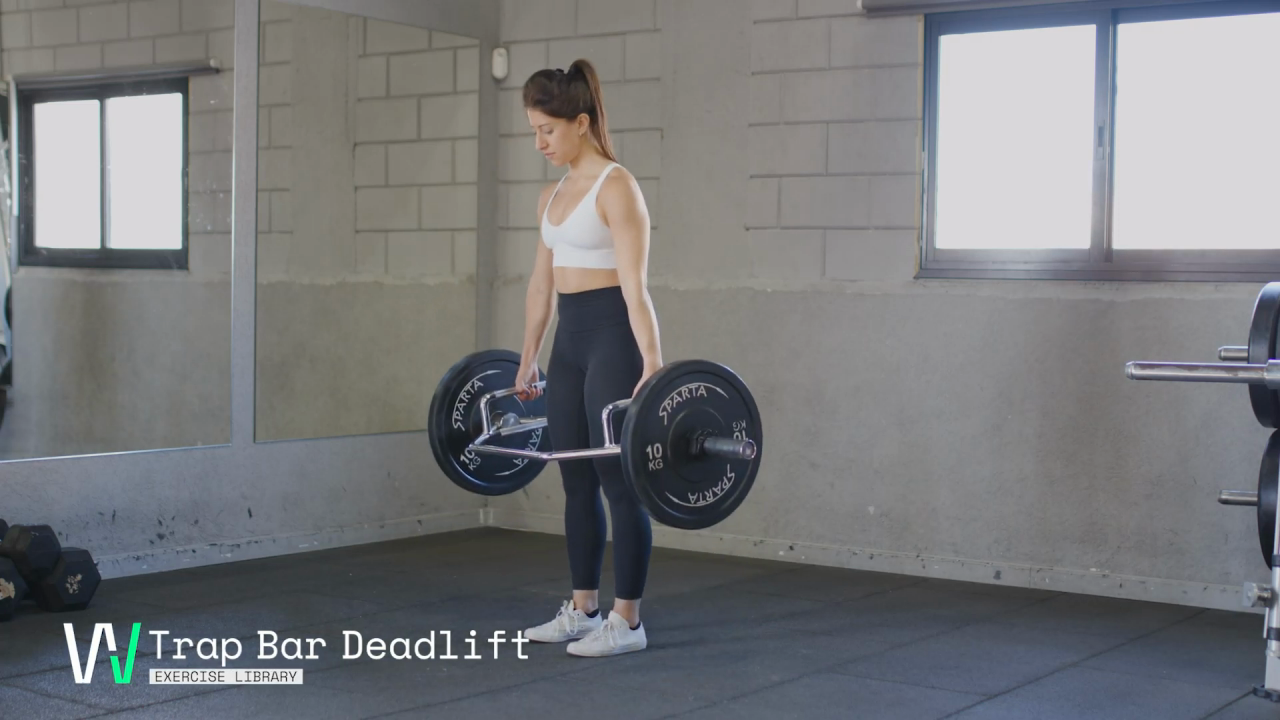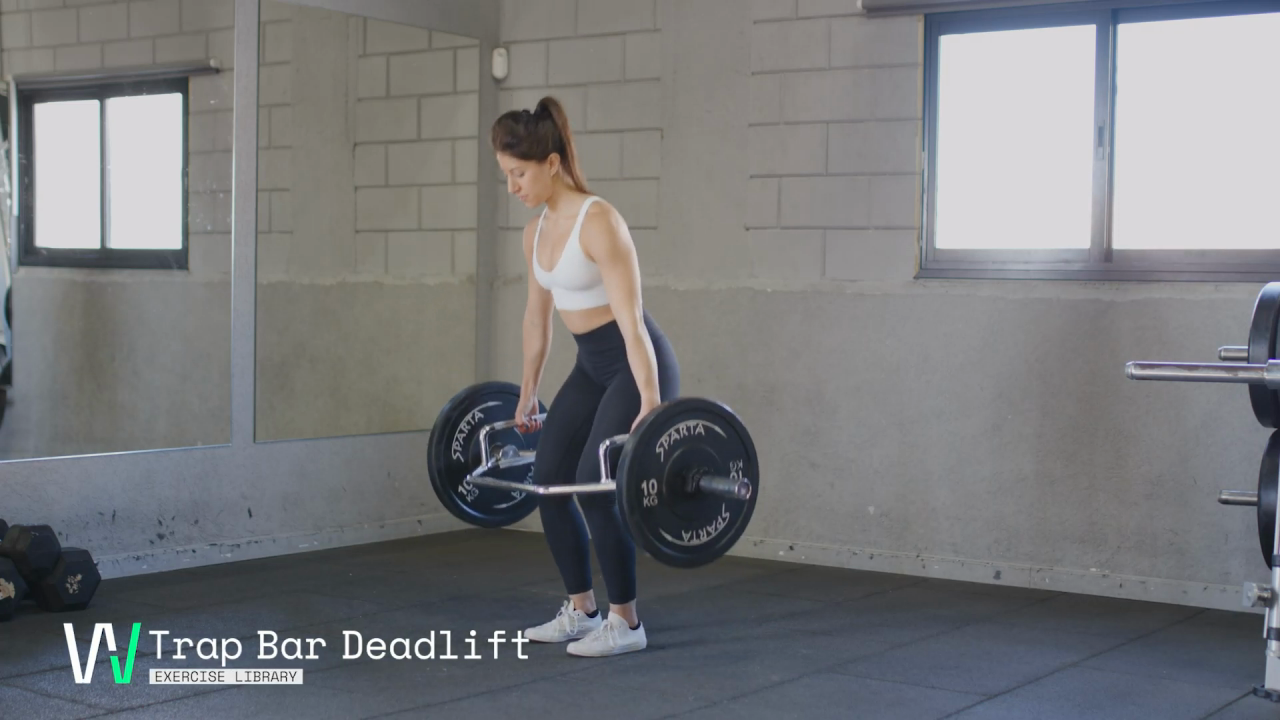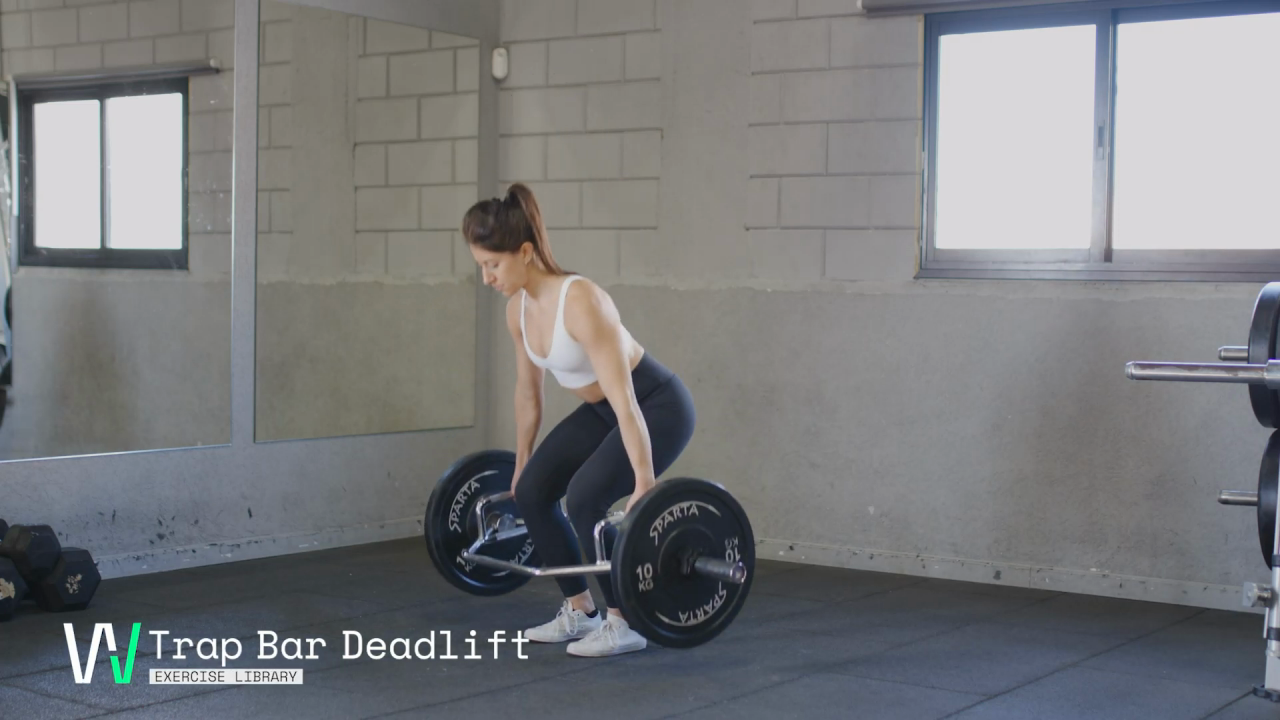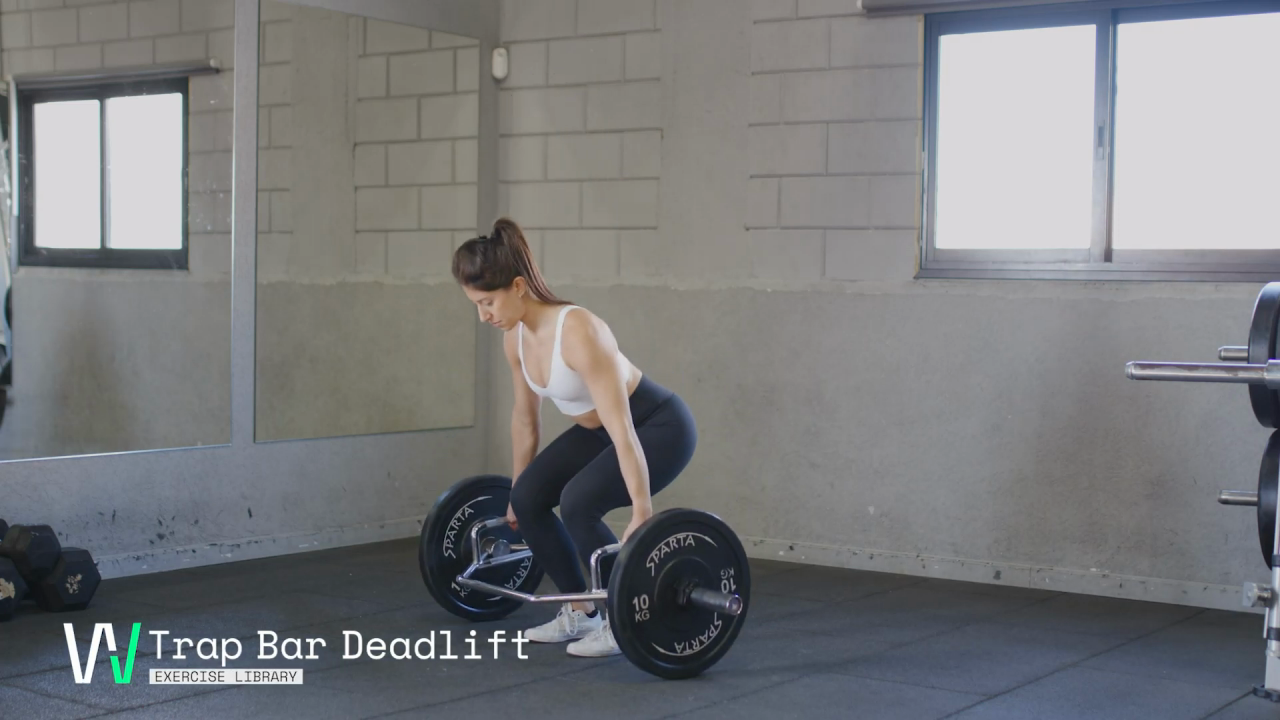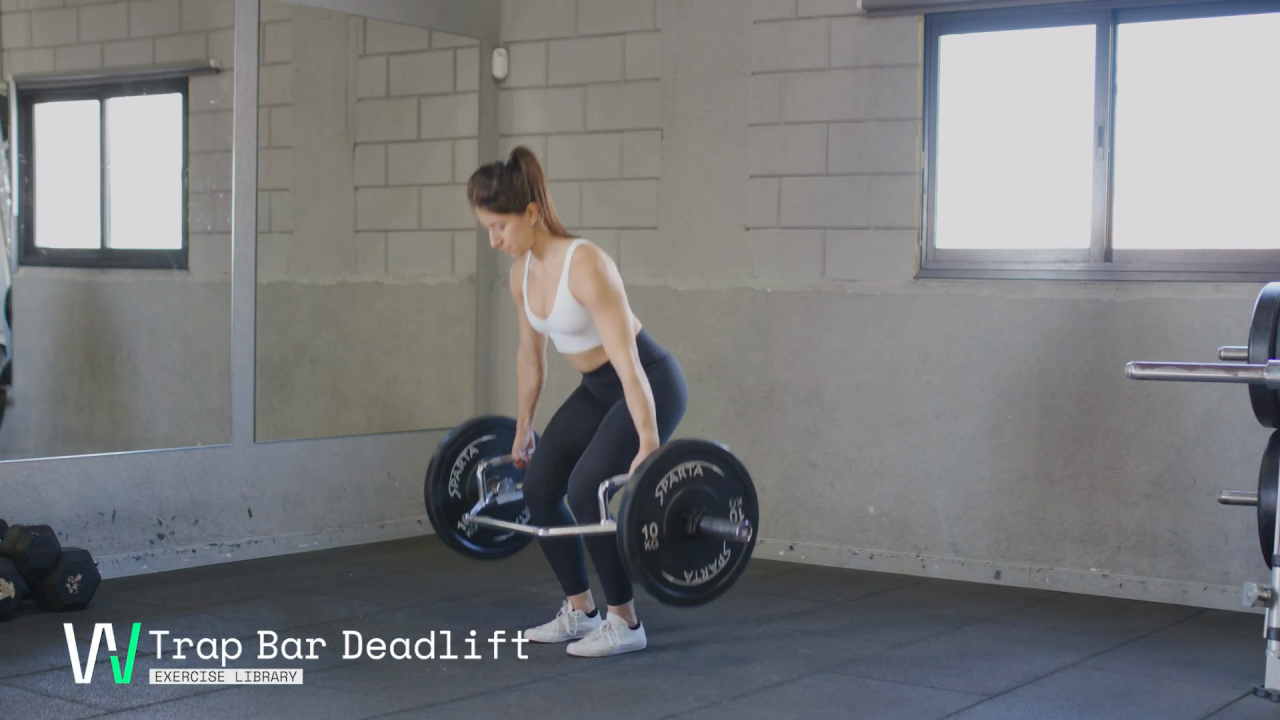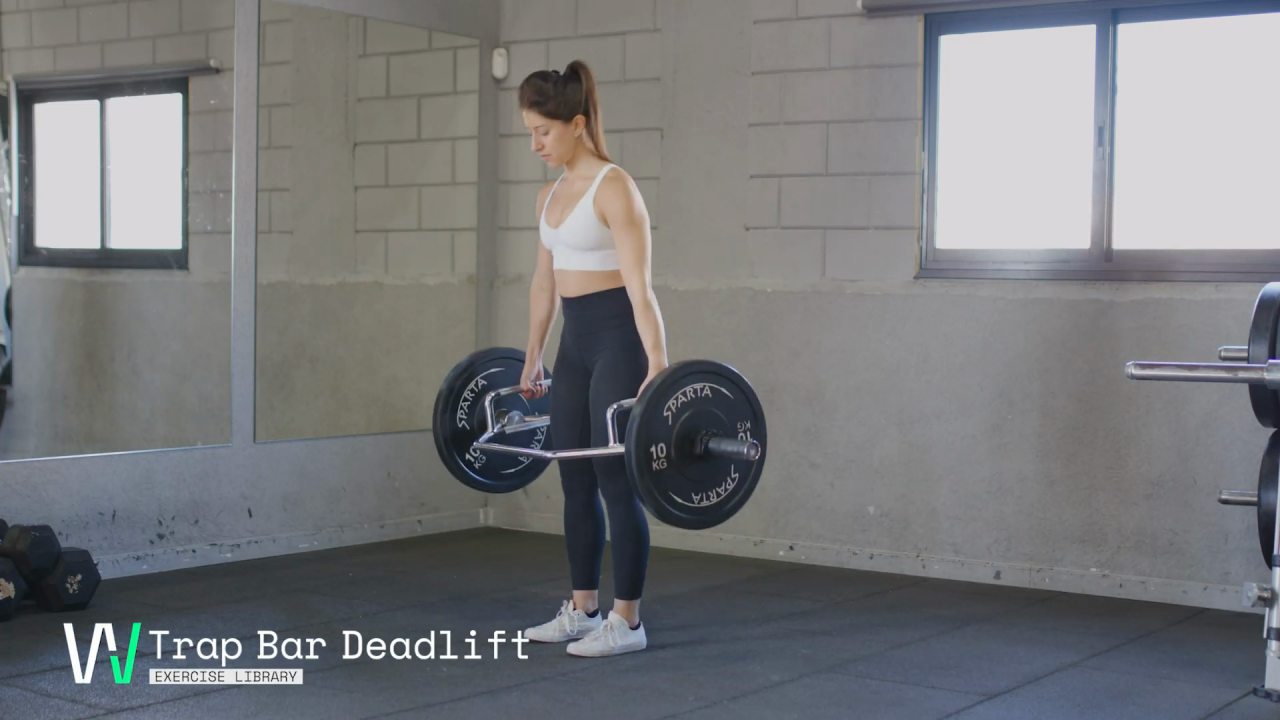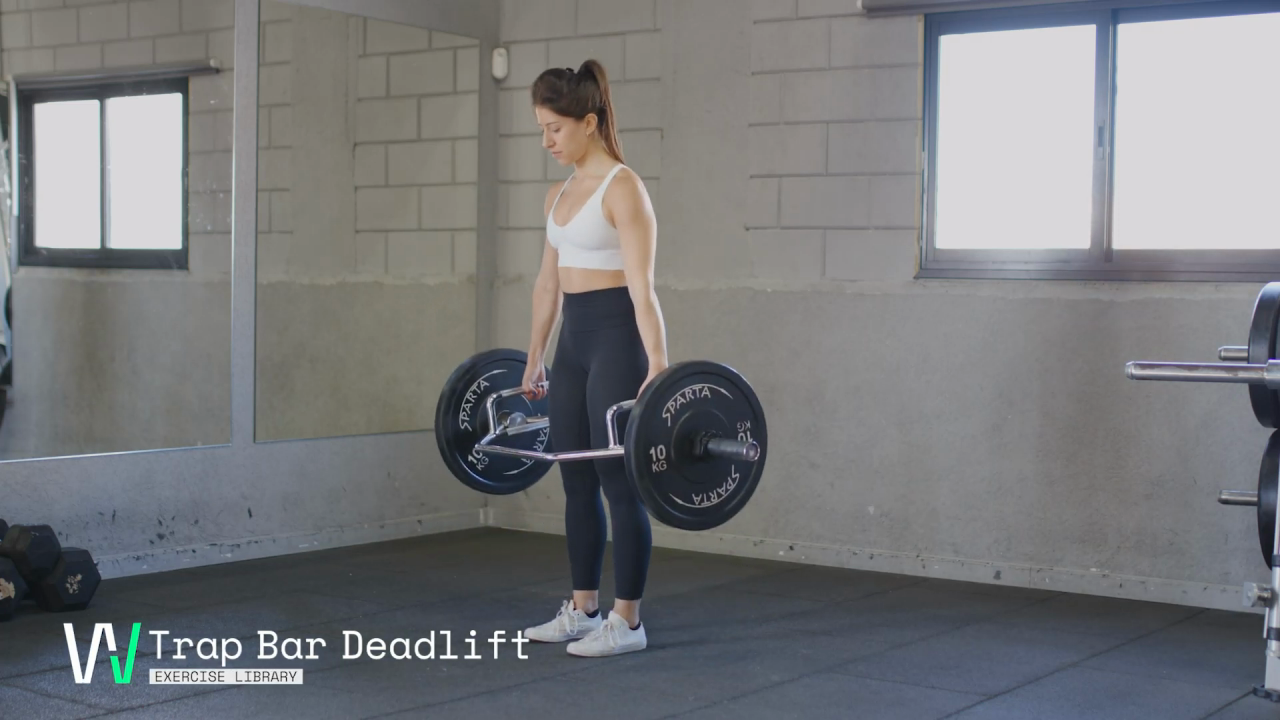
dt=0.4s
person 1, frame 1
left shoulder: (618, 187)
right shoulder: (554, 194)
left elbow: (636, 287)
right elbow: (542, 283)
left wrist: (652, 369)
right wrist: (528, 360)
left hip: (615, 339)
right hip: (570, 343)
left knee: (619, 483)
right knee: (578, 482)
left ankle: (627, 622)
right ankle: (582, 610)
person 1, frame 2
left shoulder: (598, 222)
right shoulder: (536, 229)
left elbow: (632, 321)
right elbow: (537, 317)
left wrist: (651, 407)
right wrist: (527, 394)
left hip: (636, 365)
right hip: (593, 366)
left knee: (596, 487)
right knee: (549, 481)
left ankle: (625, 622)
right ankle: (581, 609)
person 1, frame 3
left shoulder: (582, 302)
right shoulder: (518, 307)
left elbow: (625, 401)
right elbow: (528, 391)
left wrist: (645, 485)
right wrist: (521, 465)
left hip: (658, 407)
right hip: (600, 410)
left knee: (585, 498)
right knee: (532, 492)
left ankle: (627, 621)
right ankle: (580, 610)
person 1, frame 4
left shoulder: (579, 333)
right shoulder: (516, 338)
left elbow: (623, 432)
right elbow: (524, 418)
left wrist: (643, 516)
right wrist: (513, 491)
left hip: (659, 426)
right hip: (600, 429)
left knee: (578, 503)
right knee: (527, 500)
right ankle: (581, 611)
person 1, frame 5
left shoulder: (586, 264)
right shoulder: (522, 271)
left elbow: (628, 360)
right elbow: (530, 356)
left wrist: (649, 451)
right wrist: (522, 434)
left hip: (649, 387)
right hip: (595, 389)
left knee: (587, 494)
right knee: (537, 491)
left ankle: (625, 623)
right ankle: (580, 610)
person 1, frame 6
left shoulder: (614, 187)
right shoulder: (551, 194)
left elbow: (640, 287)
right elbow: (544, 282)
left wrist: (658, 369)
right wrist: (532, 358)
left hip: (619, 340)
right hip: (575, 343)
left knee: (616, 483)
right knee: (576, 481)
left ankle: (627, 623)
right ankle: (582, 610)
person 1, frame 7
left shoulder: (623, 188)
right shoulder: (560, 194)
left elbow: (643, 288)
right elbow: (548, 283)
left wrist: (657, 371)
right wrist: (535, 360)
left hip: (619, 341)
right hip: (575, 344)
left knee: (618, 481)
right knee: (578, 479)
left ankle: (627, 622)
right ankle: (582, 609)
